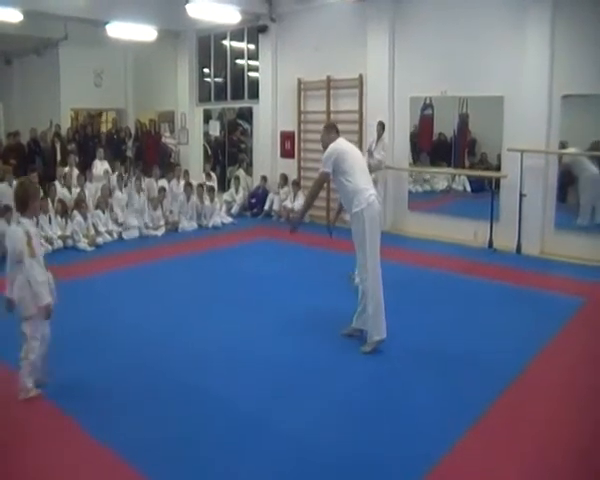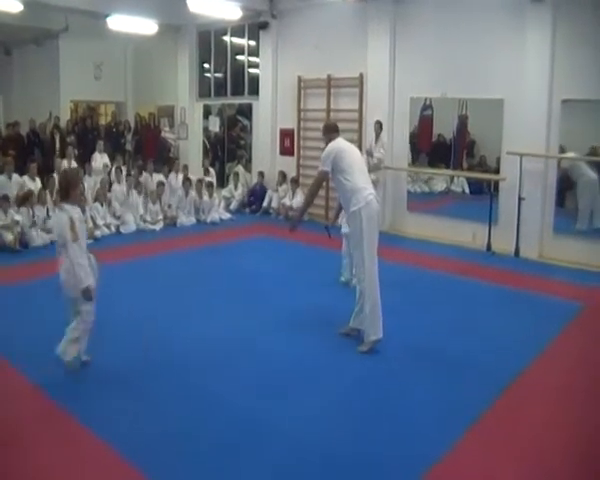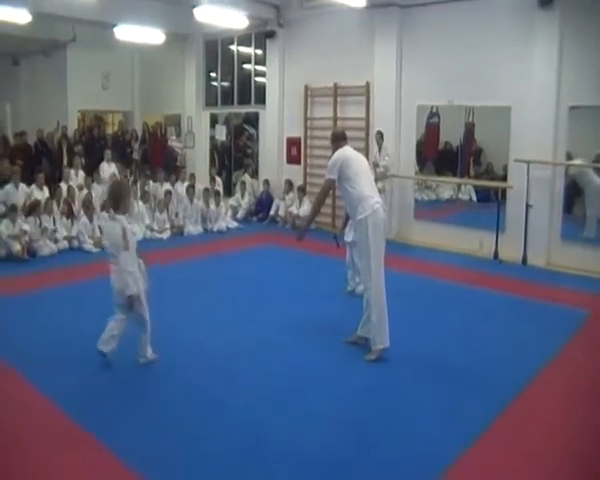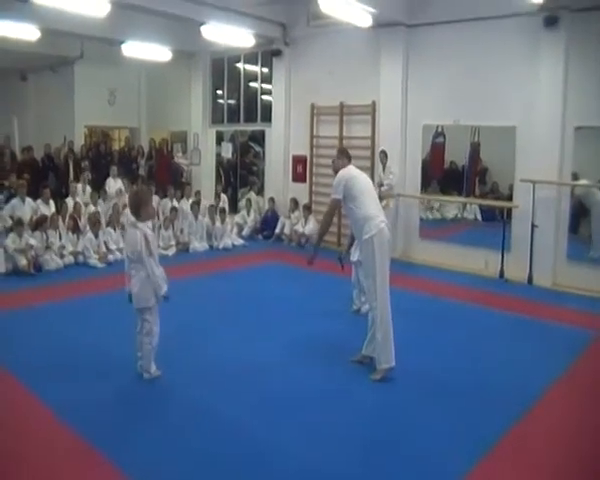
dt=0.4s
person 1, frame 1
left shoulder: (333, 149)
right shoulder: (347, 148)
left elbow: (317, 186)
left wrist: (300, 215)
right wrist: (336, 216)
left hip: (364, 209)
right hip: (365, 207)
left knee: (370, 270)
right knee: (364, 270)
left ankle: (375, 333)
right ankle: (361, 324)
person 1, frame 2
left shoulder: (332, 149)
right shoulder: (348, 147)
left elbow: (316, 185)
left wrist: (299, 214)
right wrist: (335, 216)
left hip: (361, 209)
right hip: (365, 206)
left knee: (366, 270)
right knee: (361, 269)
left ankle: (372, 333)
right ankle: (358, 324)
person 1, frame 3
left shoulder: (338, 157)
right shoulder: (357, 156)
left elbow: (323, 194)
left wrist: (306, 224)
left hip: (368, 217)
right hip: (371, 215)
left knee: (373, 278)
right knee: (368, 277)
left ankle: (379, 342)
right ankle: (365, 332)
person 1, frame 4
left shoulder: (343, 176)
right shoulder: (359, 175)
left elbow: (329, 215)
left wrist: (316, 247)
left hip: (373, 237)
right hip: (375, 234)
left knee: (378, 298)
right knee: (373, 297)
left ankle: (384, 361)
right ankle: (370, 351)
person 2, frame 1
left shoulder: (14, 228)
right shoulder: (28, 232)
left elbow: (11, 264)
right elbow: (34, 270)
left wrist: (10, 293)
right wrist: (45, 301)
left hip: (21, 291)
right hip: (31, 294)
left knee: (41, 334)
right knee: (34, 340)
left ankle: (34, 375)
right ankle: (26, 387)
person 2, frame 2
left shoulder: (60, 213)
right shoulder: (73, 216)
right elbow: (77, 253)
right wrist: (86, 283)
left hip: (68, 272)
right hip: (78, 273)
left knee: (80, 314)
right knee: (86, 316)
left ankle: (79, 354)
right ankle: (66, 352)
person 2, frame 3
left shoulder: (109, 224)
right shoulder: (124, 227)
right elbow: (127, 262)
right wrist: (132, 291)
left hip: (117, 278)
right hip: (129, 280)
left knee: (122, 315)
right knee: (142, 317)
right ankle: (145, 353)
person 2, frame 4
left shoulder: (129, 232)
right shoulder: (145, 234)
left elbow: (127, 263)
right elbow: (152, 266)
left wrist: (129, 287)
right wrist: (163, 289)
left hip: (136, 286)
right hip: (148, 287)
left knee: (143, 327)
right knee: (151, 329)
left ankle: (143, 364)
right ankle: (148, 369)
